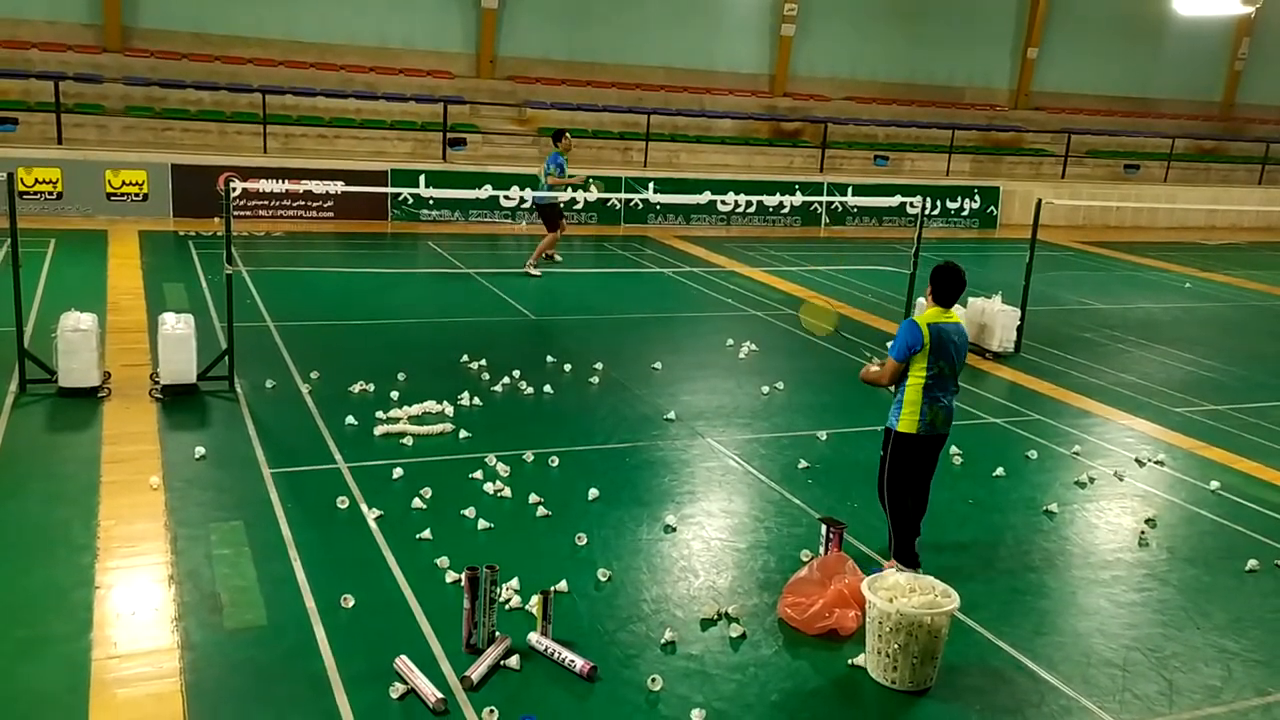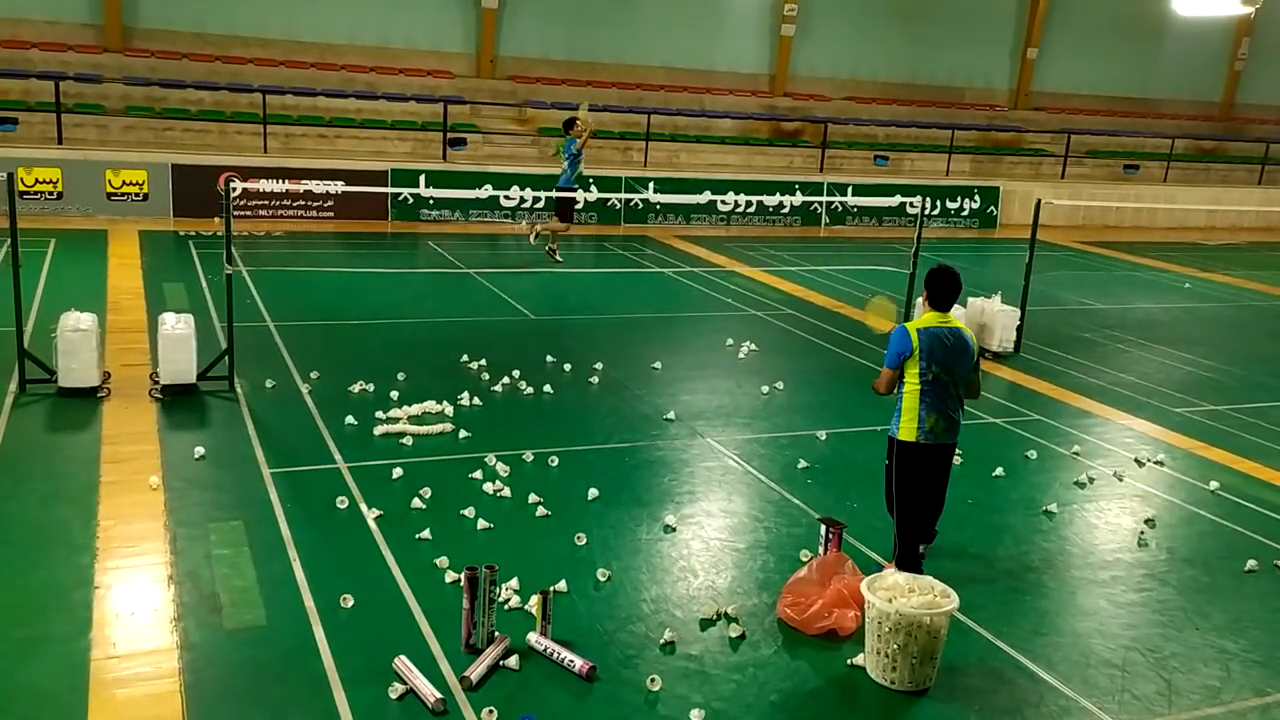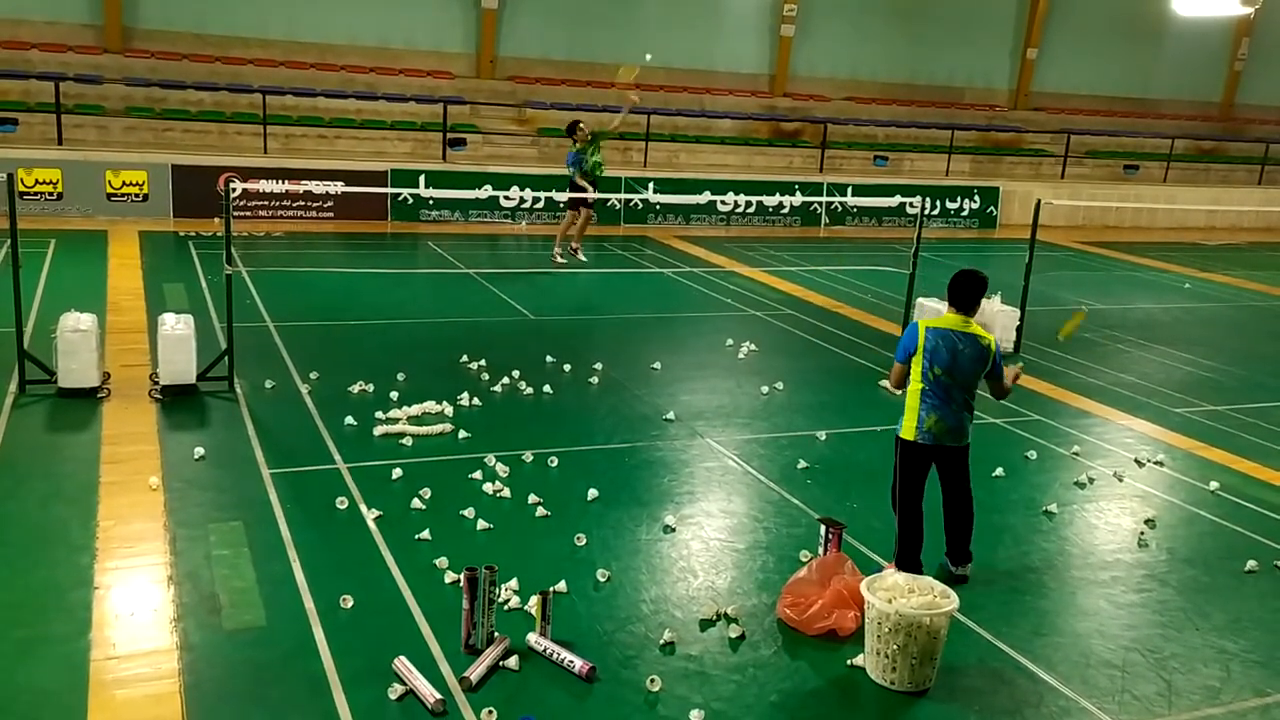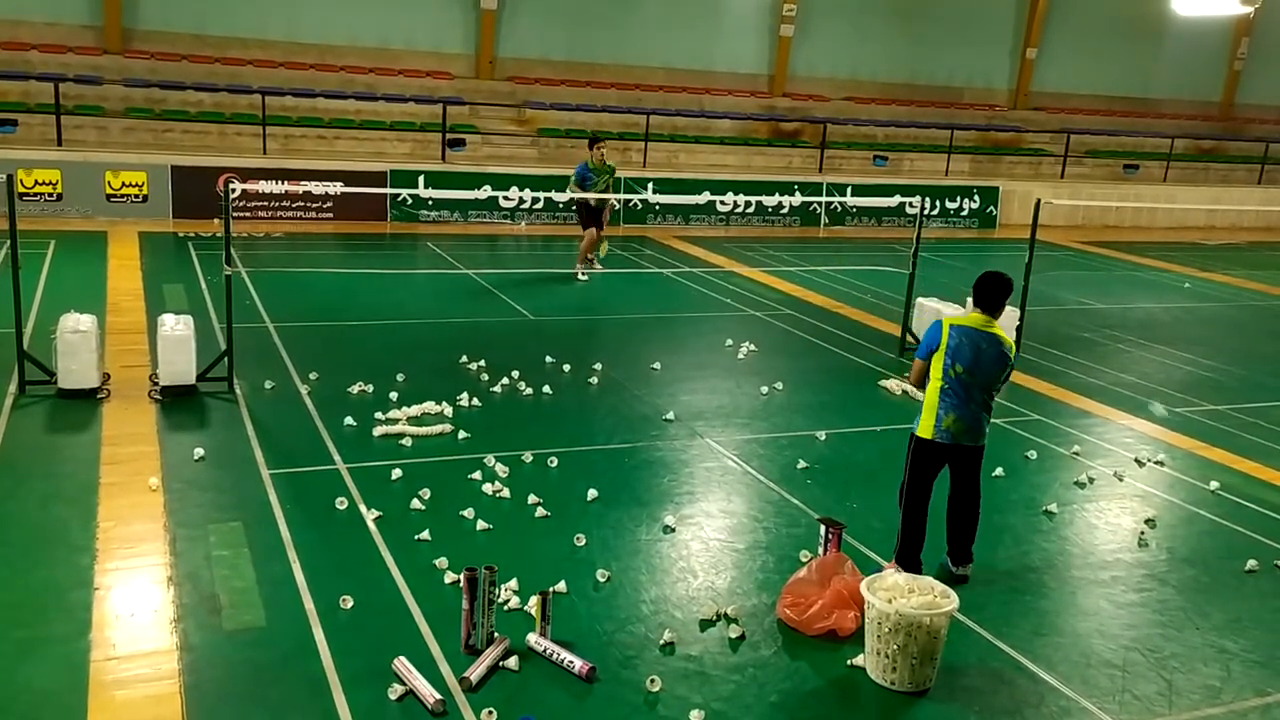
dt=0.3s
person 1, frame 1
left shoulder: (915, 327)
right shoulder: (961, 331)
left elbow: (887, 378)
left wrist: (867, 373)
right wrist: (895, 362)
left hip: (909, 424)
right hip: (941, 423)
left knee: (892, 489)
right knee: (919, 485)
left ankle: (905, 562)
right ankle: (908, 536)
person 1, frame 2
left shoulder: (907, 334)
right shoulder: (966, 337)
left elbow: (885, 387)
right elbow: (974, 392)
left wrist: (878, 382)
left hip: (911, 432)
right hip: (948, 431)
left knee: (902, 498)
right knee: (934, 491)
left ankle: (907, 568)
right ankle: (922, 539)
person 1, frame 3
left shoulder: (920, 331)
right shoulder: (987, 344)
left elbow: (895, 381)
right elbow: (1000, 391)
right wrist: (1010, 378)
left hip: (917, 432)
right hip: (957, 435)
left knee: (907, 500)
right knee: (957, 497)
left ankle: (907, 568)
right ankle: (960, 562)
person 1, frame 4
left shoulder: (943, 329)
right shoulder: (1006, 348)
left elbow: (915, 378)
left hip: (933, 430)
right hip: (973, 436)
left knee: (915, 498)
right knee: (965, 498)
left ankle: (907, 566)
right ankle: (960, 562)
